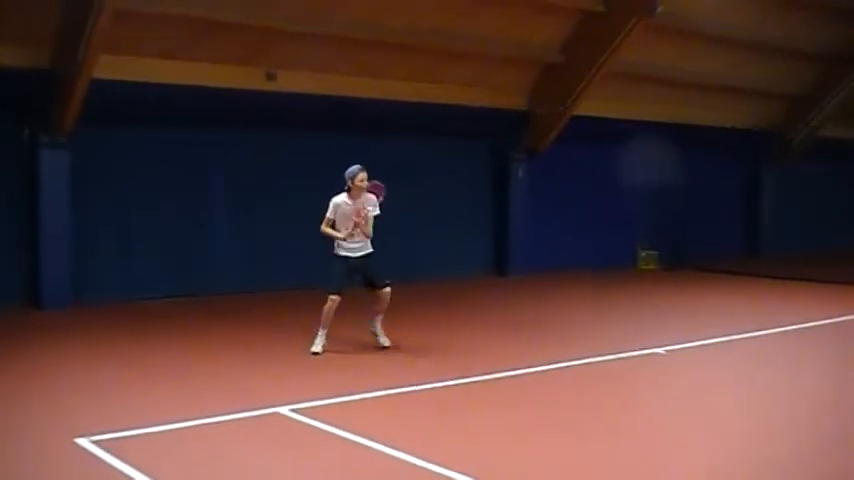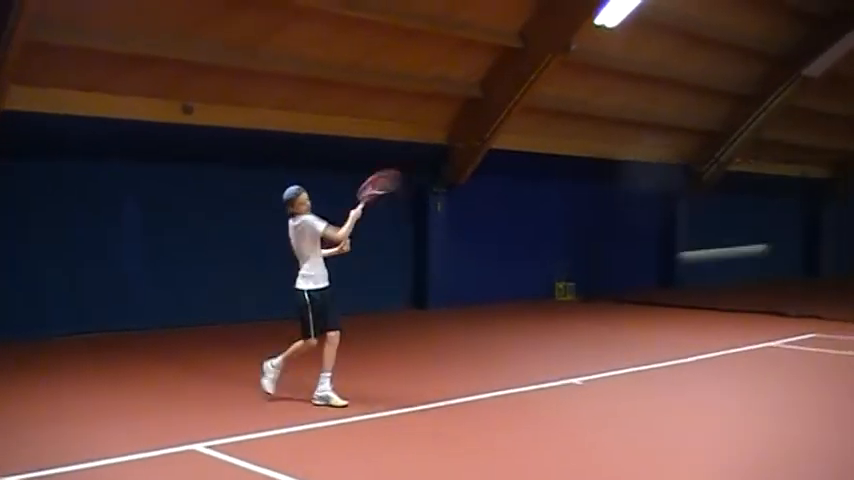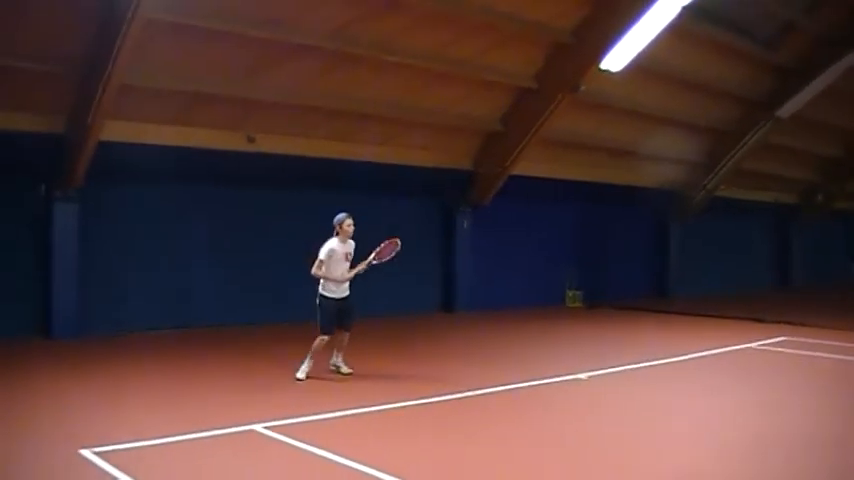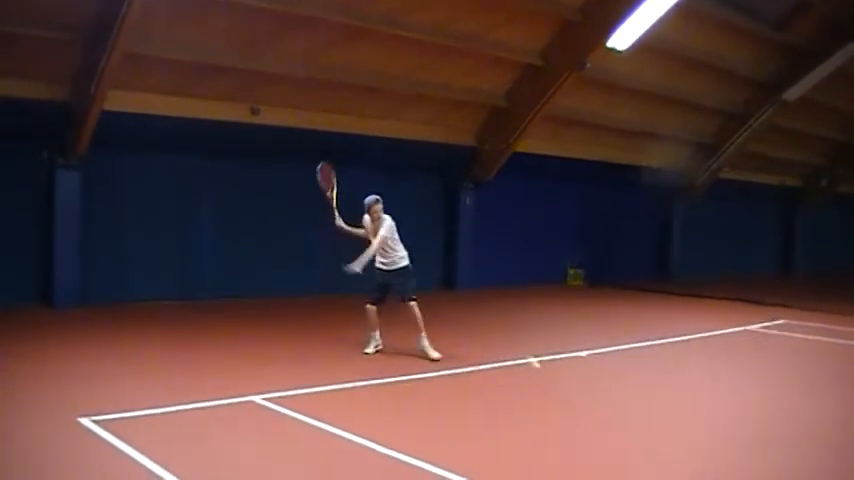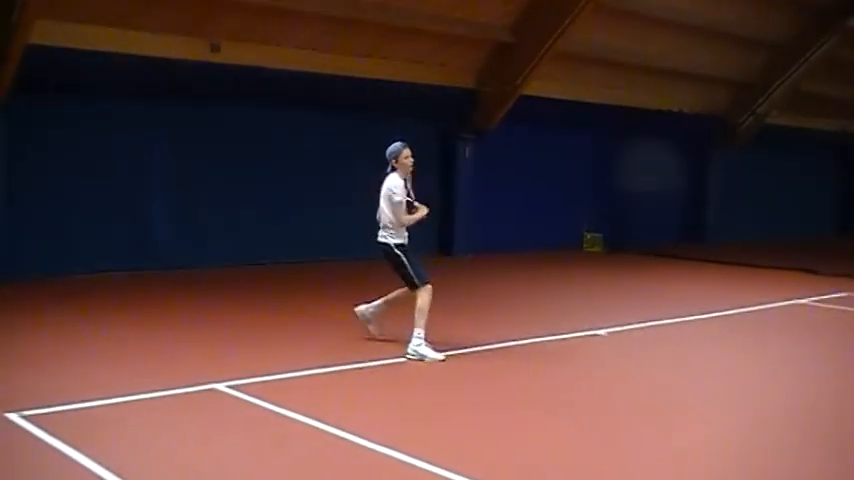
dt=1s
person 1, frame 1
left shoulder: (371, 200)
right shoulder: (337, 201)
left elbow: (369, 233)
right elbow: (324, 228)
left wrist: (360, 225)
right wrist: (340, 235)
left hip: (365, 253)
right hip: (343, 256)
left knee: (385, 291)
right knee: (334, 298)
left ankle: (377, 327)
right ankle: (321, 338)
person 1, frame 2
left shoulder: (303, 221)
right shoulder: (306, 221)
right elbow: (340, 236)
left wrist: (338, 249)
right wrist: (353, 216)
left hip: (320, 287)
right hip: (309, 289)
left knee: (333, 335)
right knee: (310, 340)
left ankle: (324, 390)
right ankle: (275, 365)
person 1, frame 3
left shoulder: (351, 244)
right shoulder: (330, 246)
right elbow: (315, 271)
left wrist: (357, 269)
right wrist: (338, 278)
left hip: (344, 295)
right hip: (328, 296)
left knee: (345, 332)
right knee: (325, 336)
left ankle: (337, 361)
right ankle: (306, 365)
person 1, frame 4
left shoulder: (386, 221)
right shoulder: (367, 220)
left elbow: (376, 245)
left wrist: (359, 264)
right wrist: (345, 227)
left hip: (401, 267)
right hip: (382, 269)
left knee: (412, 304)
right knee: (370, 307)
left ankle: (425, 344)
right ankle: (375, 341)
person 1, frame 5
left shoulder: (395, 181)
right shoulder: (396, 183)
right elbow: (403, 222)
right wrist: (421, 213)
left hip: (393, 242)
right hip: (393, 243)
left knee: (414, 286)
right knee: (425, 289)
left ankle: (369, 310)
right ankle: (417, 345)
